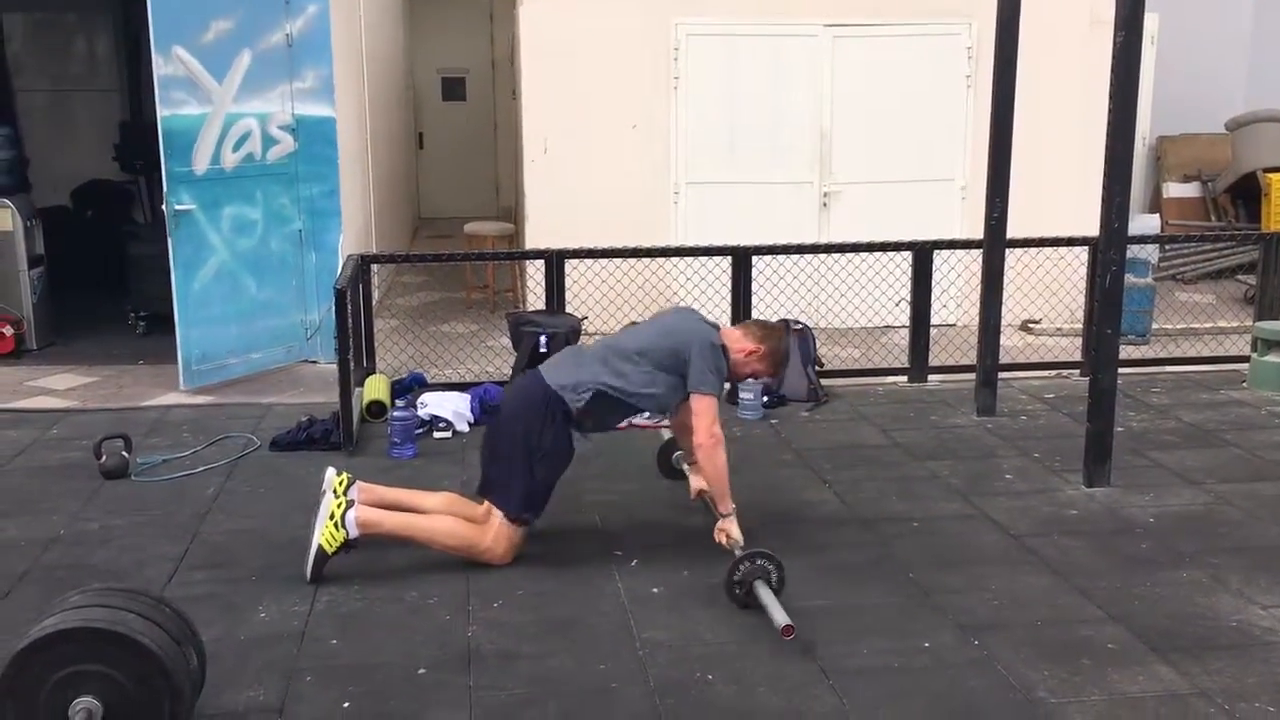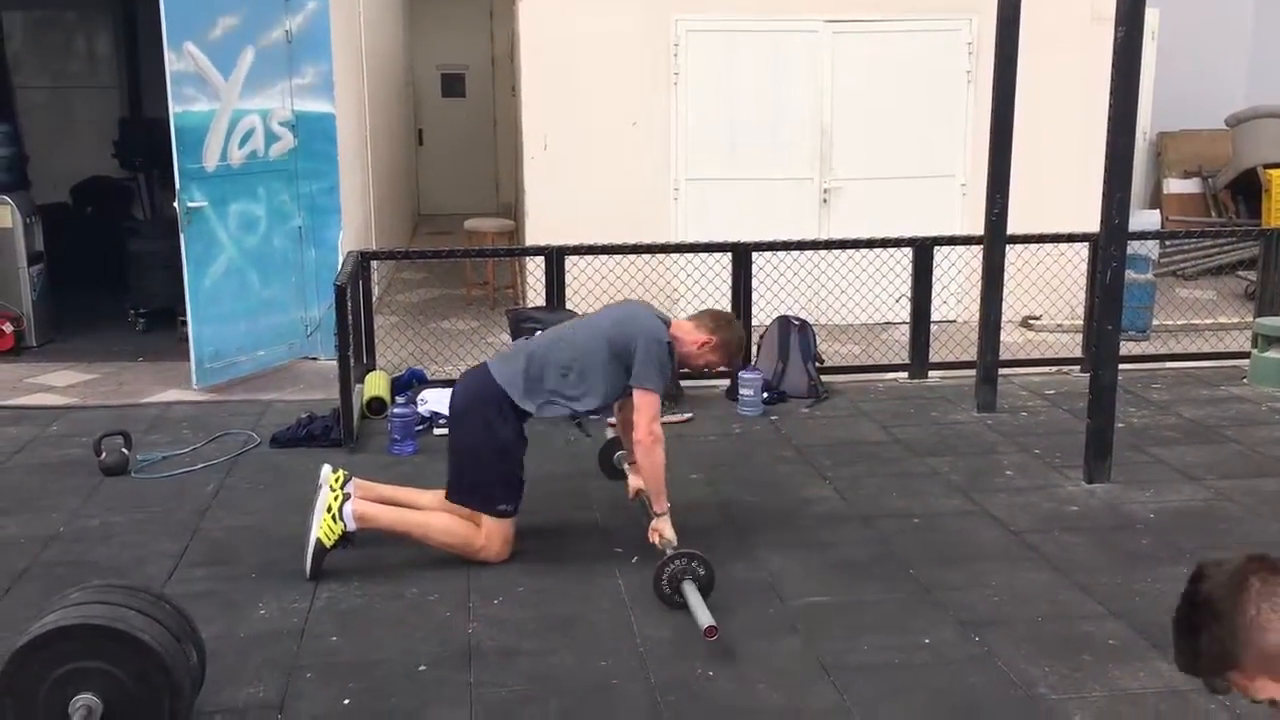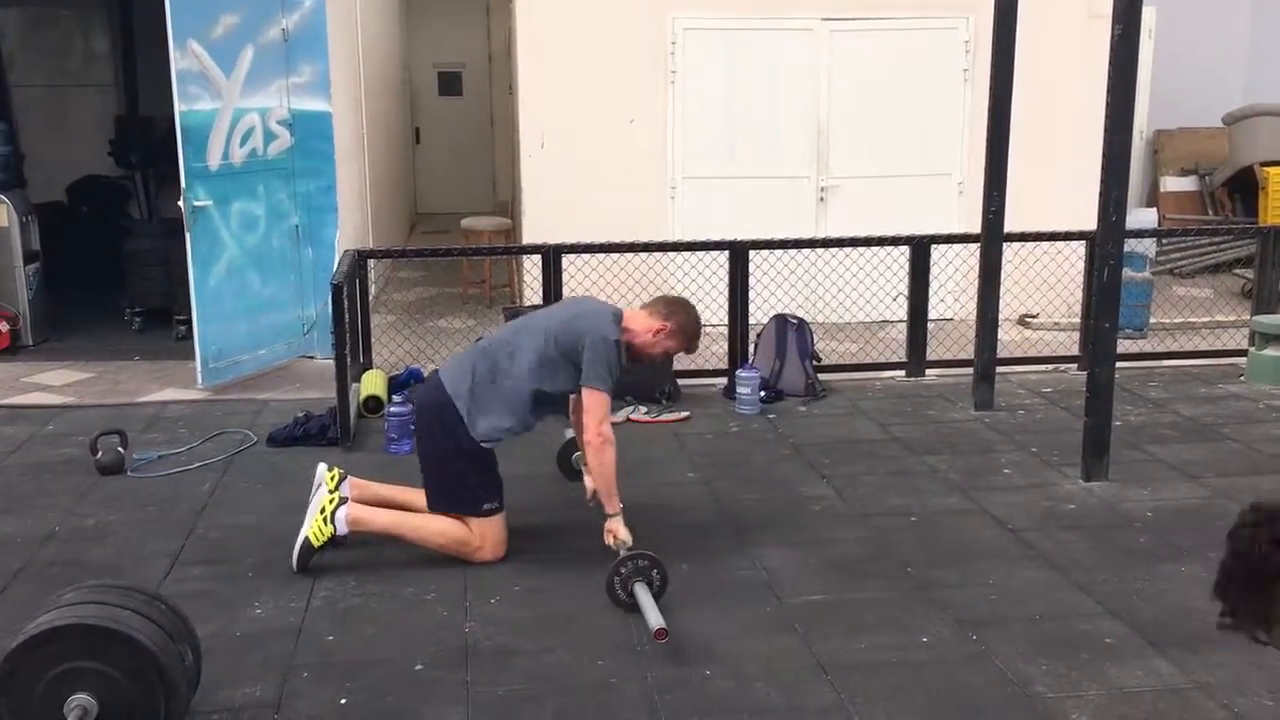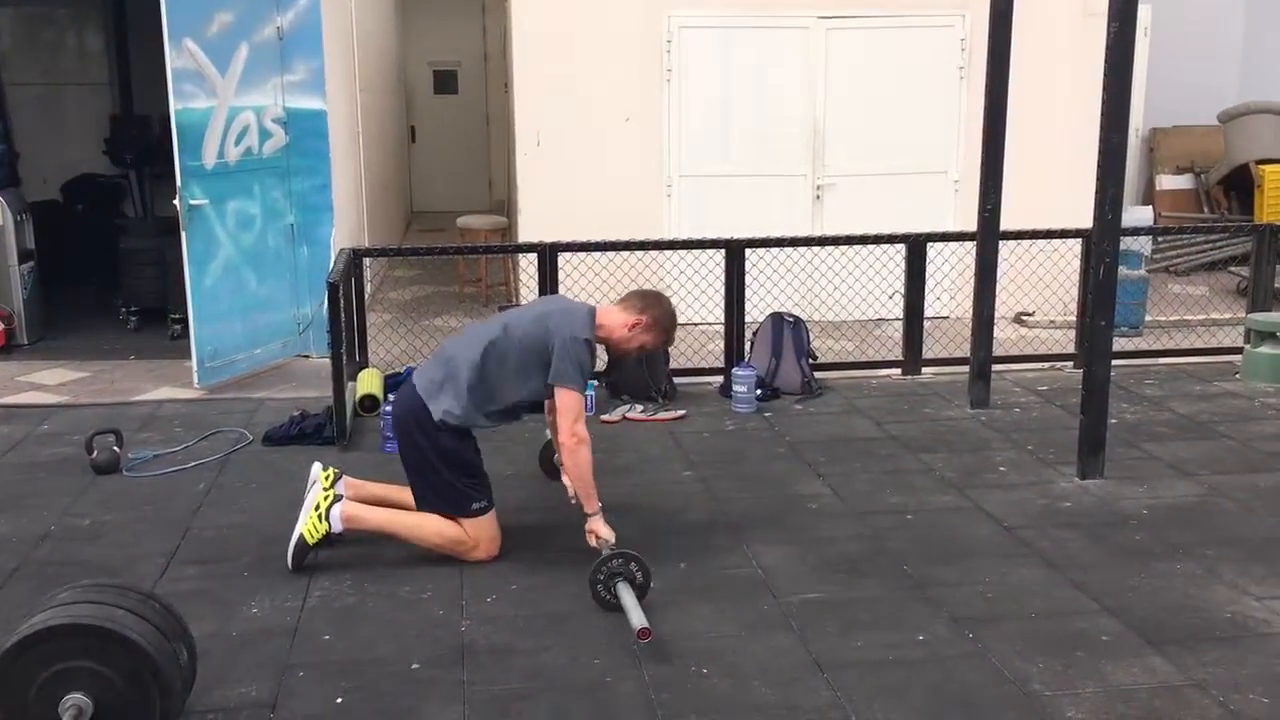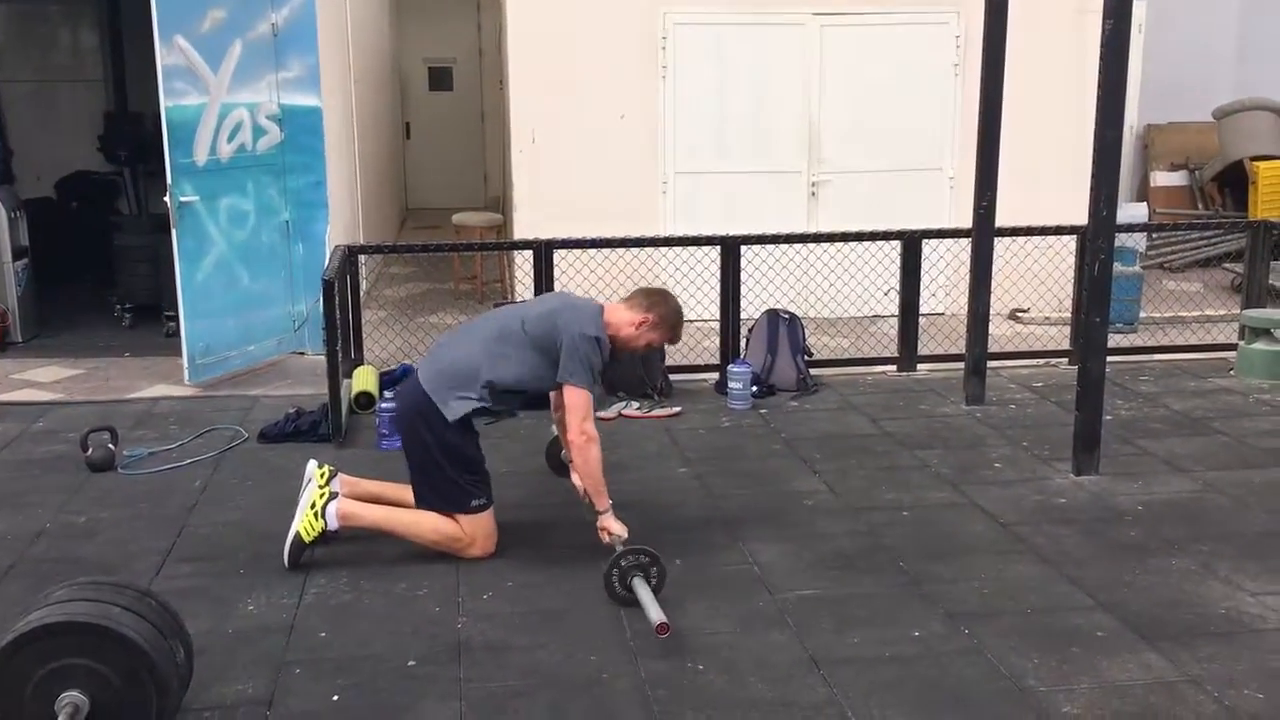
dt=0.3s
person 1, frame 1
left shoulder: (692, 327)
right shoulder: (710, 348)
left elbow: (680, 409)
right elbow: (708, 437)
left wrist: (694, 470)
right wrist: (726, 514)
left hip: (532, 395)
right hip: (545, 408)
left knee: (486, 514)
right knee: (495, 544)
left ankle: (354, 492)
right ankle: (356, 518)
person 1, frame 2
left shoulder: (645, 322)
right shoulder: (656, 343)
left elbow: (625, 403)
right elbow: (648, 434)
left wrist: (633, 467)
right wrist: (661, 513)
left hip: (486, 389)
right hip: (495, 403)
left knee: (473, 511)
right knee: (490, 544)
left ankle: (349, 488)
right ankle: (353, 513)
person 1, frame 3
left shoulder: (597, 316)
right shoulder: (605, 338)
left elbow: (577, 401)
right elbow: (597, 434)
left wrist: (589, 471)
right wrist: (614, 515)
left hip: (445, 396)
right hip: (456, 409)
left knee: (461, 508)
right knee: (486, 544)
left ankle: (345, 487)
right ankle: (345, 515)
person 1, frame 4
left shoulder: (571, 316)
right shoulder: (575, 336)
left elbow: (554, 404)
right elbow: (573, 435)
left wrist: (564, 468)
right wrist: (594, 515)
left hip: (426, 398)
right hip: (434, 411)
left knee: (449, 506)
right knee: (480, 543)
left ankle: (339, 487)
right ankle: (340, 513)
person 1, frame 5
left shoulder: (579, 313)
right shoulder: (586, 335)
left elbow: (560, 398)
right elbow: (582, 432)
left wrist: (574, 463)
right wrist: (604, 510)
left hip: (431, 390)
right hip: (440, 403)
left knee: (447, 504)
right knee: (476, 540)
left ankle: (333, 484)
right ankle: (335, 510)
